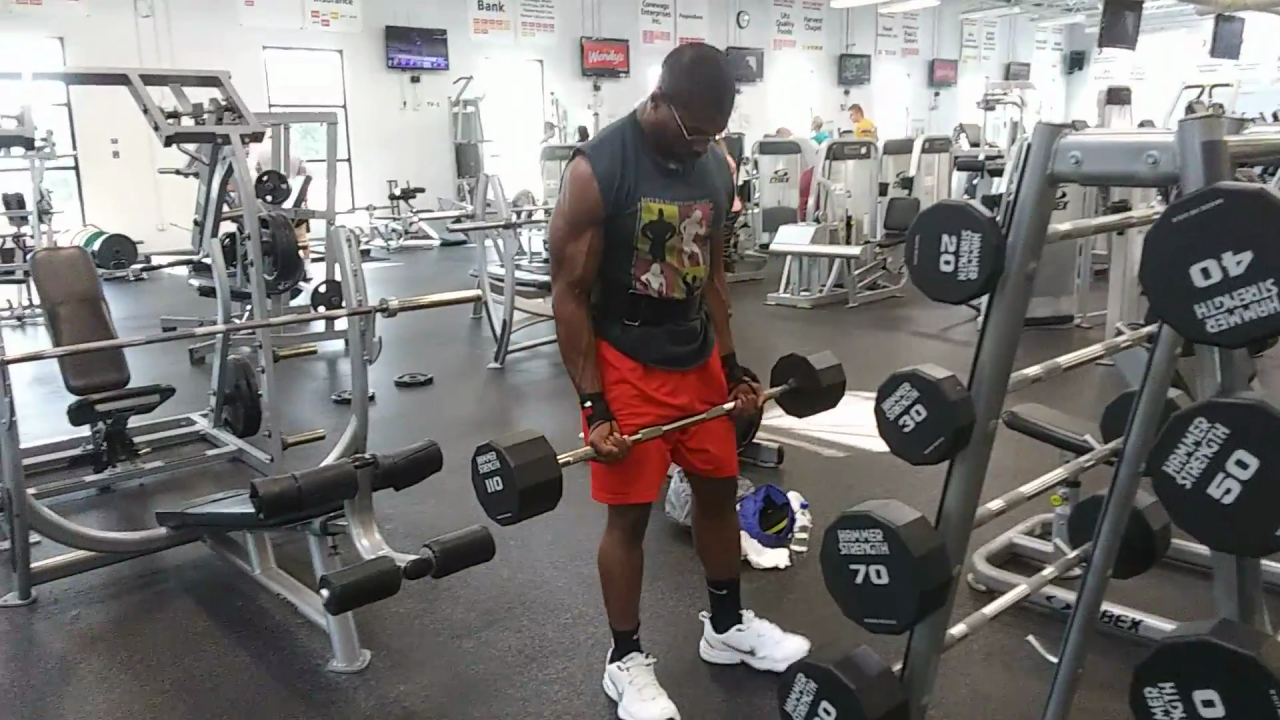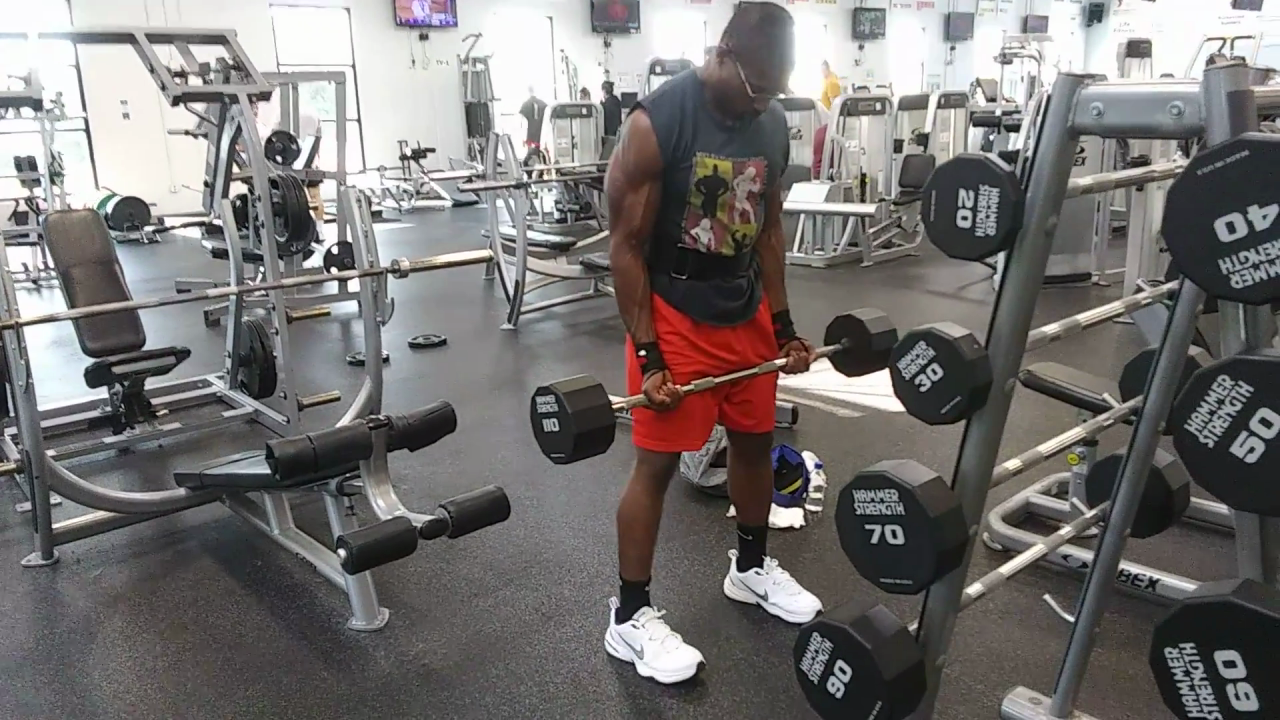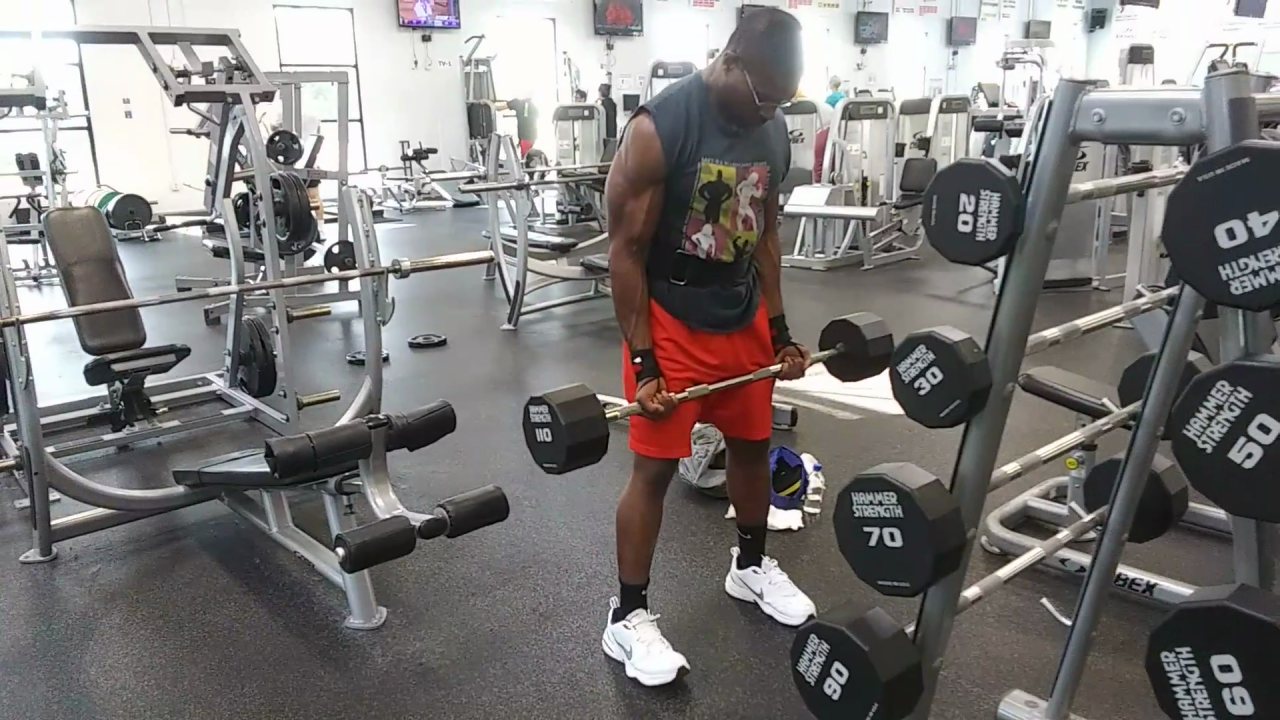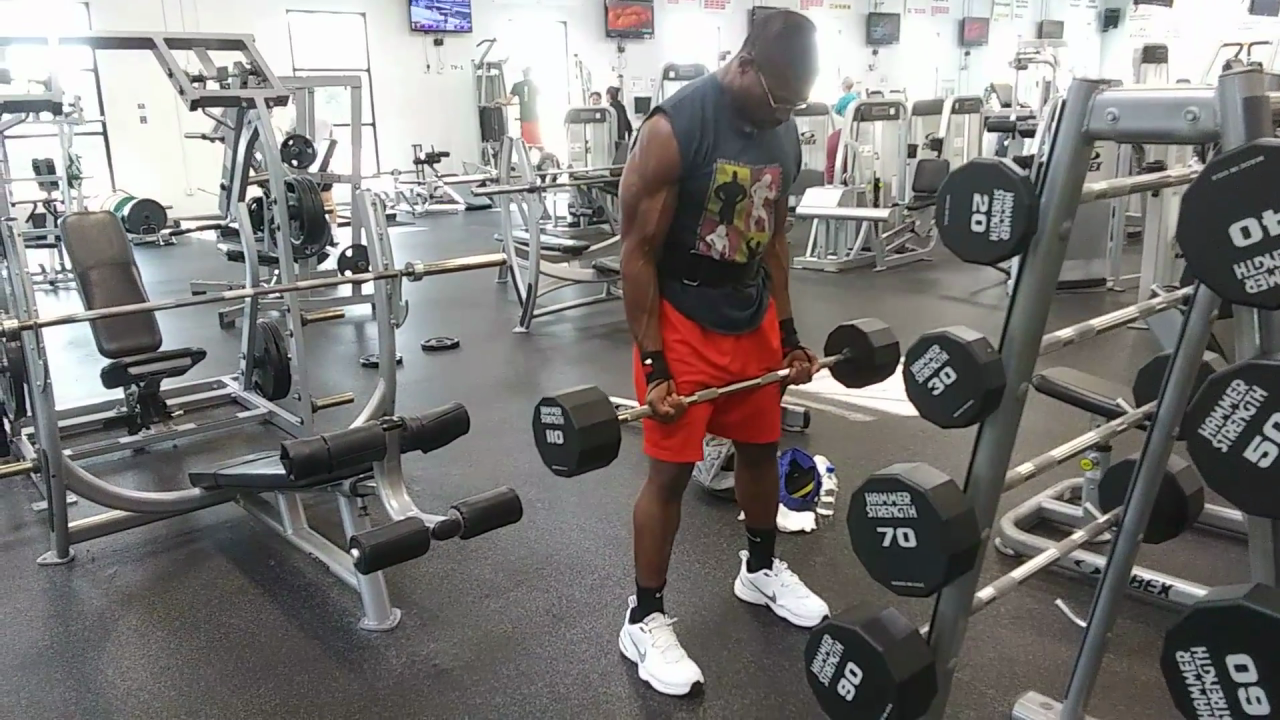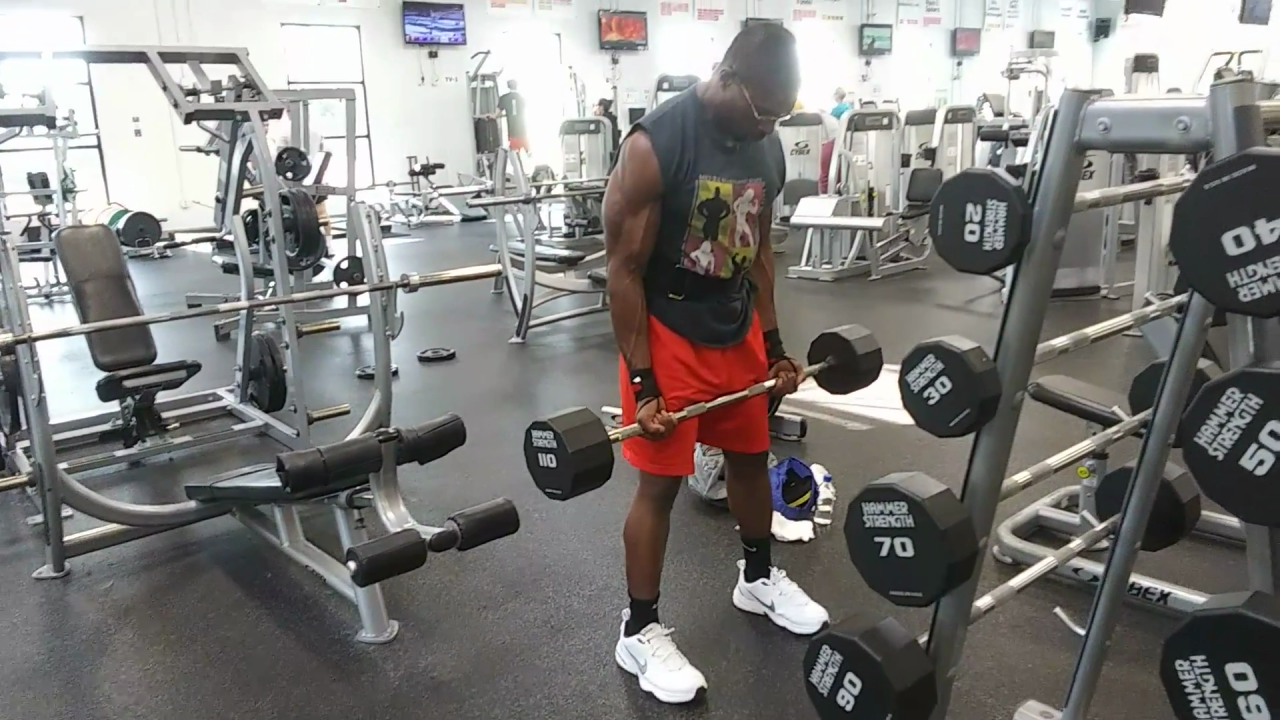
dt=1s
person 1, frame 1
left shoulder: (715, 168)
right shoulder: (596, 169)
right elbow: (569, 295)
left wrist: (731, 366)
right wrist: (594, 407)
left hip: (698, 361)
right hip: (627, 367)
left knee: (719, 491)
right knee: (628, 514)
left ankle: (727, 626)
right ankle: (625, 660)
person 1, frame 2
left shoulder: (772, 126)
right shoulder: (656, 122)
right elbow: (626, 246)
left wrist: (784, 325)
right wrist: (649, 356)
left hip: (746, 313)
right hip: (674, 315)
left knee: (755, 443)
right knee: (657, 462)
left ankle: (751, 566)
right ankle: (631, 615)
person 1, frame 3
left shoulder: (774, 133)
right shoulder: (658, 128)
right elbow: (626, 251)
left wrist: (780, 331)
right wrist: (644, 362)
left hip: (743, 317)
right hip: (671, 320)
left knee: (753, 444)
right knee: (655, 466)
left ankle: (750, 564)
right ankle: (627, 618)
person 1, frame 4
left shoulder: (784, 134)
right shoulder: (673, 128)
right elbow: (638, 252)
left wrist: (789, 333)
right wrist: (654, 365)
left hip: (753, 318)
right hip: (682, 321)
left knee: (762, 448)
right knee: (671, 468)
left ankle: (760, 567)
right ankle: (644, 619)
person 1, frame 5
left shoulder: (766, 147)
right shoulder: (655, 145)
right elbow: (624, 271)
left wrist: (773, 344)
right wrist: (643, 383)
left hip: (737, 328)
right hip: (668, 332)
left knee: (752, 455)
right knee: (660, 480)
left ankle: (758, 576)
right ankle: (640, 631)
